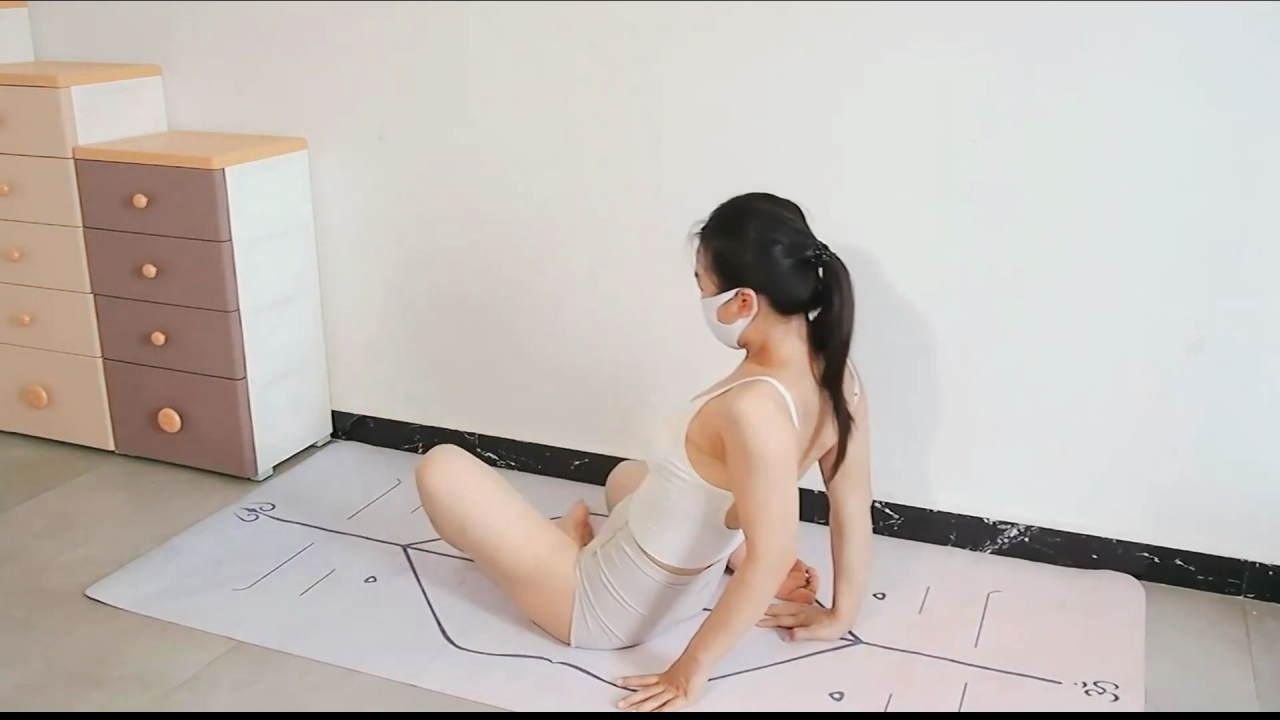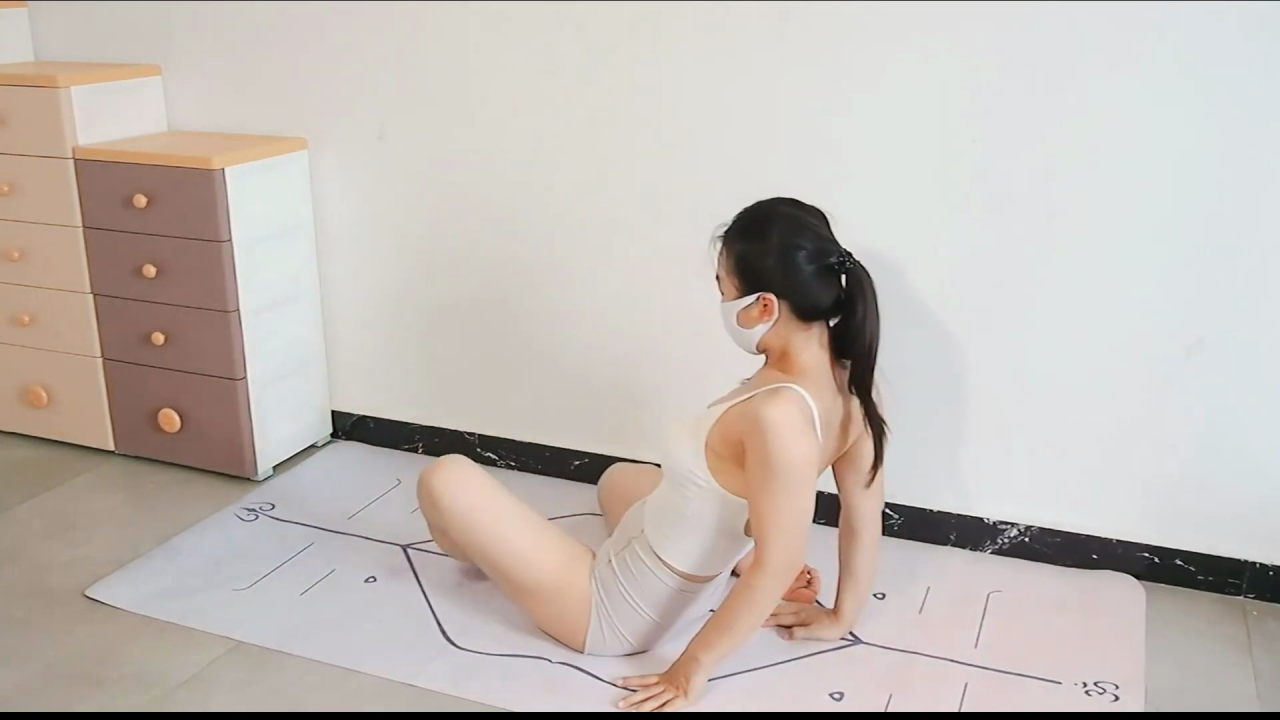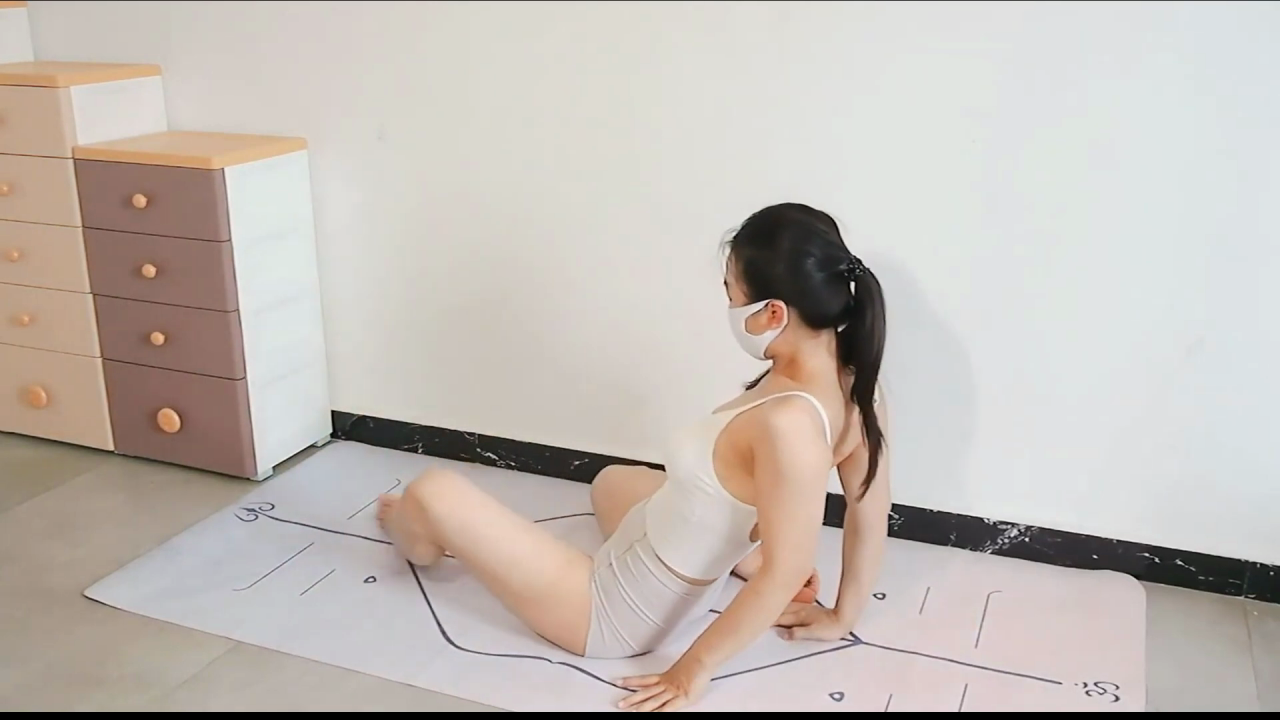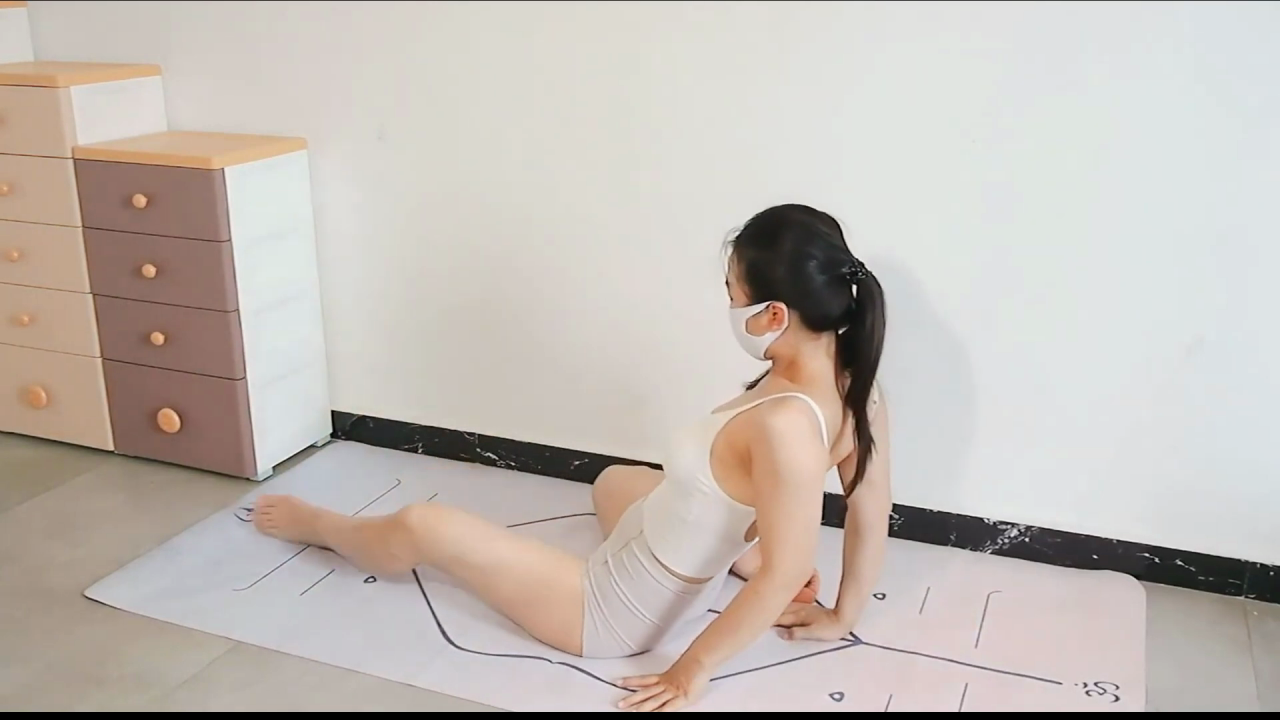
dt=0.2s
person 1, frame 1
left shoulder: (753, 408)
right shoulder: (833, 374)
left elbow: (771, 559)
right elbow: (853, 504)
left wrist: (691, 669)
right wrist: (840, 614)
left hip: (608, 609)
right hip: (690, 586)
left knee: (441, 468)
right knee: (628, 478)
person 1, frame 2
left shoulder: (779, 415)
right shoulder: (848, 380)
left elbow: (778, 567)
right elbow: (864, 506)
left wrist: (691, 669)
right wrist: (841, 614)
left hip: (615, 612)
right hip: (688, 585)
left knee: (446, 479)
right knee: (618, 478)
left ankle: (476, 551)
person 1, frame 3
left shoulder: (789, 423)
right shoulder: (851, 383)
left elbow: (786, 573)
right elbow: (870, 510)
left wrist: (691, 671)
right wrist: (841, 616)
left hip: (614, 616)
right hip: (675, 584)
left knee: (434, 494)
right knee: (614, 481)
left ankle: (422, 544)
person 1, frame 4
left shoulder: (786, 425)
right shoulder: (852, 385)
left elbow: (784, 575)
right elbow: (872, 507)
left wrist: (692, 671)
right wrist: (840, 614)
left hip: (616, 614)
right hip: (673, 577)
left knee: (424, 525)
right knee: (617, 481)
left ankle: (317, 525)
